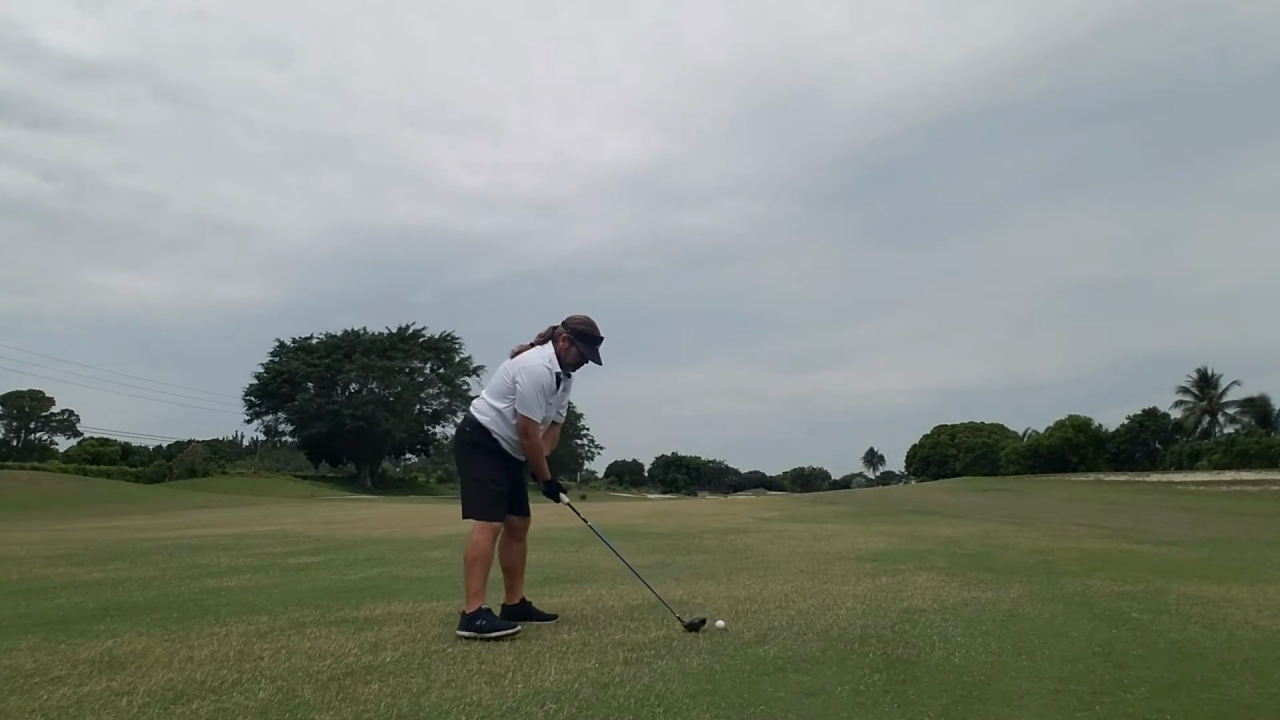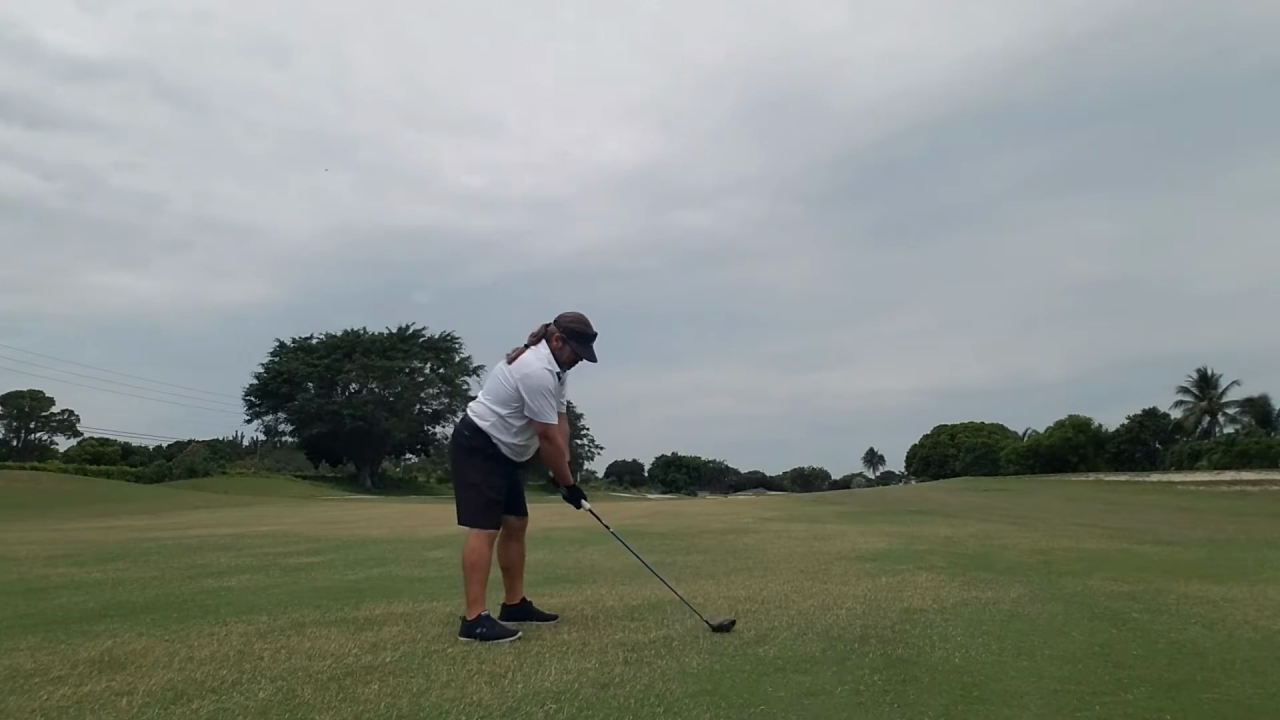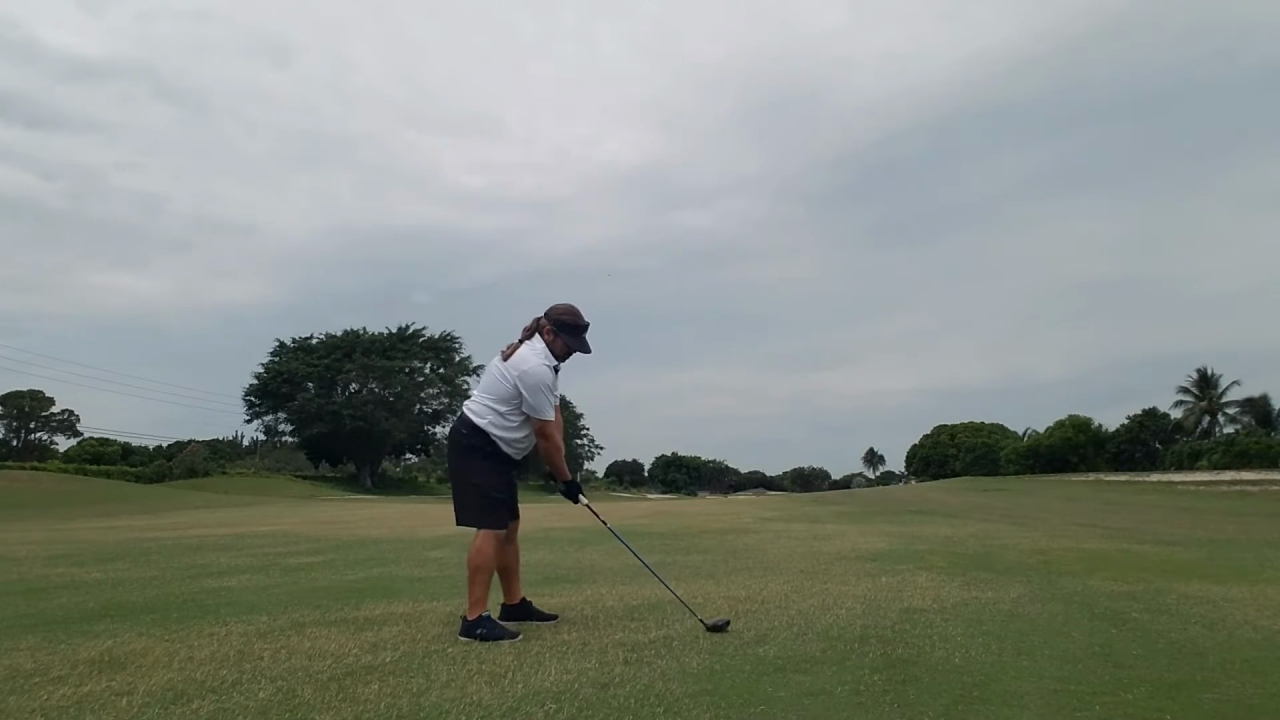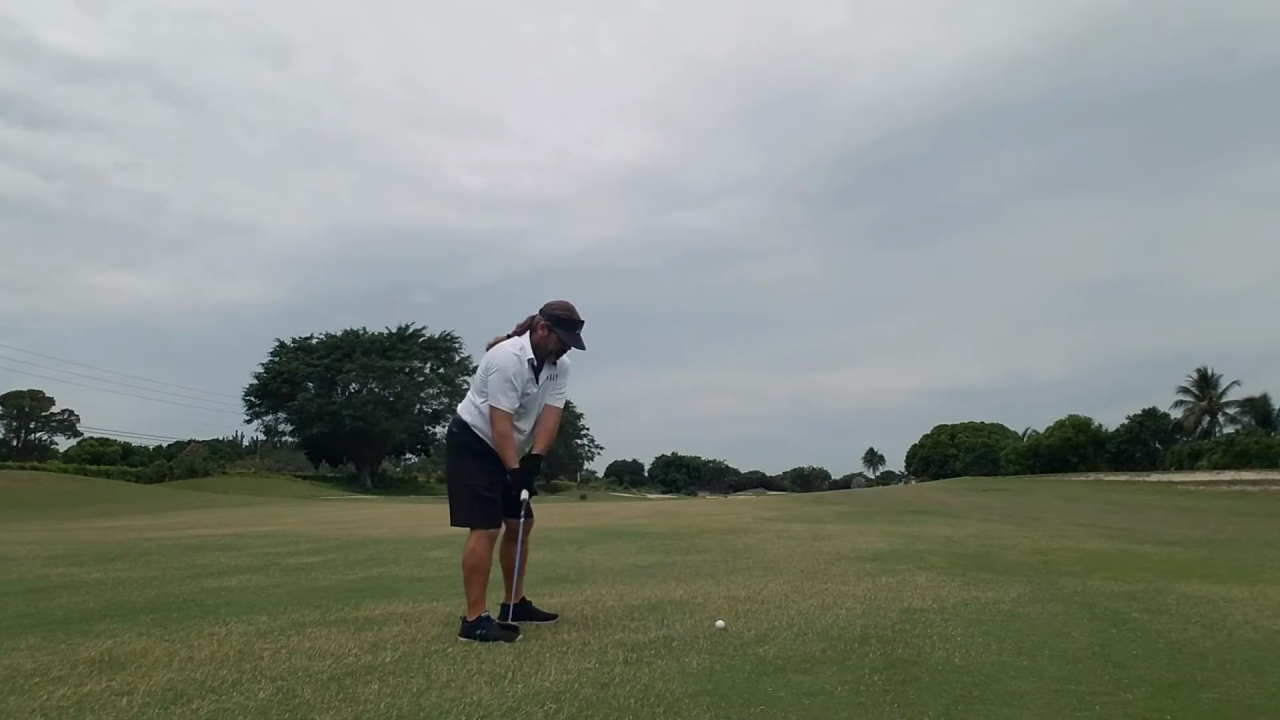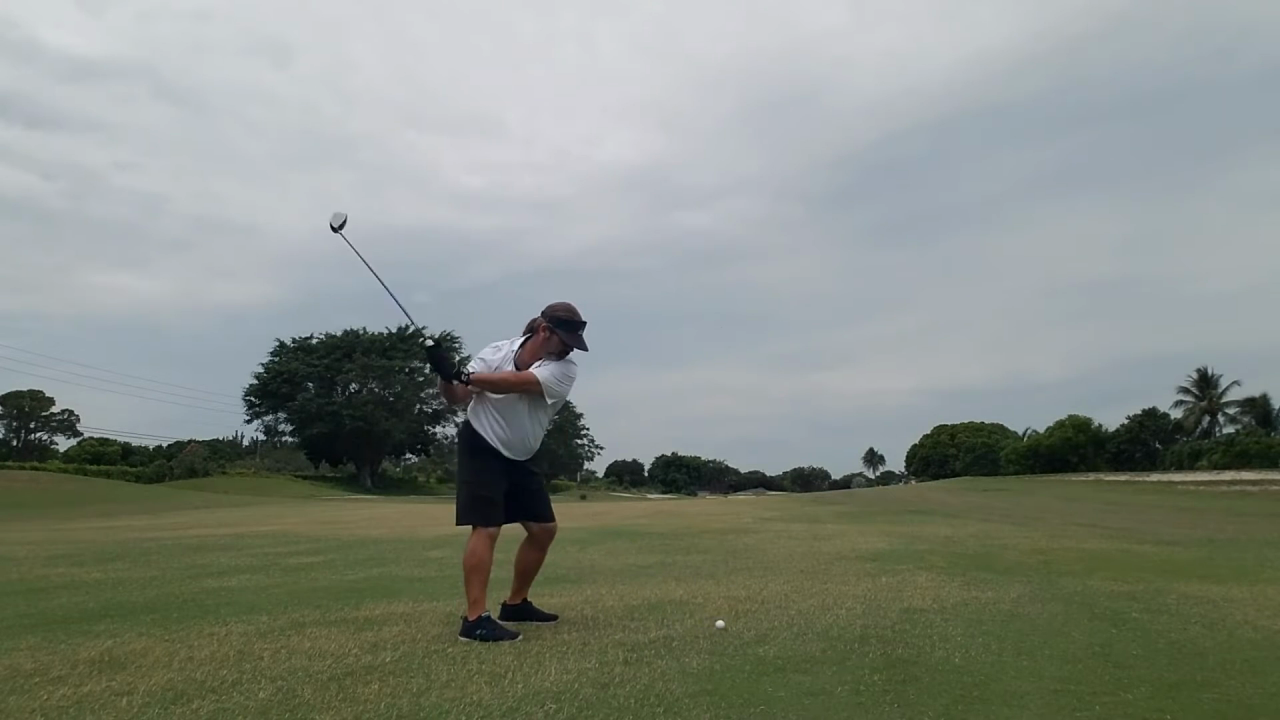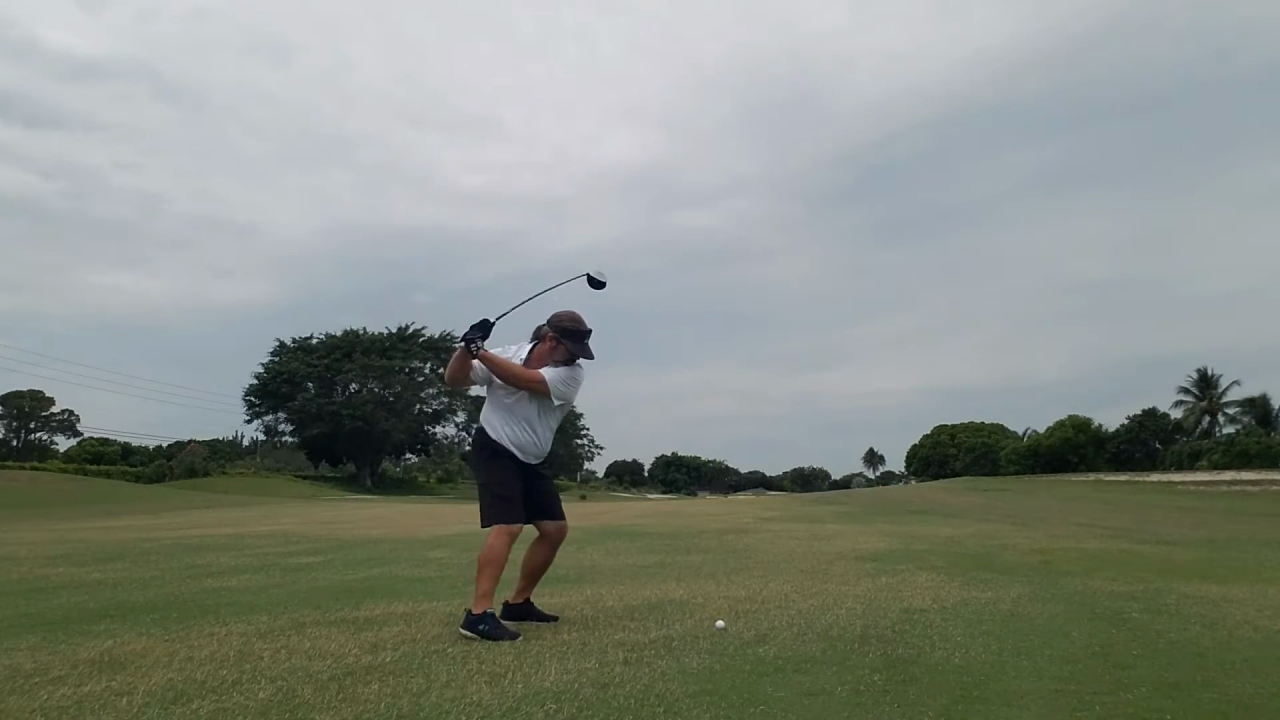
dt=0.3s
person 1, frame 1
left shoulder: (564, 374)
right shoulder: (536, 367)
left elbow: (552, 426)
right elbow: (528, 433)
left wrist: (541, 469)
right wrist: (545, 478)
left hip: (506, 451)
right hip: (480, 444)
left knee: (517, 524)
right knee: (488, 523)
left ankle: (514, 603)
right ankle: (474, 613)
person 1, frame 2
left shoulder: (555, 368)
right shoulder: (536, 370)
left elbow: (559, 424)
right elbow: (547, 436)
left wrist: (563, 467)
right wrist: (568, 483)
left hip: (502, 452)
right hip: (476, 447)
left knee: (516, 524)
right knee: (484, 529)
left ankle: (514, 603)
right ankle: (474, 619)
person 1, frame 3
left shoulder: (546, 359)
right shoulder: (534, 367)
left elbow: (554, 415)
right elbow: (543, 433)
left wrist: (560, 466)
right wrist: (565, 477)
left hip: (496, 450)
right hip: (476, 447)
left knee: (508, 528)
right knee: (491, 529)
left ankle: (514, 604)
right ankle: (475, 619)
person 1, frame 4
left shoulder: (559, 366)
right shoulder: (509, 358)
left elbow: (550, 415)
right elbow: (500, 421)
left wrist: (535, 458)
right wrist: (514, 468)
left hip: (507, 454)
right hip: (472, 446)
left knee: (519, 525)
right knee: (485, 529)
left ankle: (515, 603)
right ankle: (474, 619)
person 1, frame 5
left shoulder: (564, 370)
right shoulder: (498, 352)
left elbow: (517, 382)
right elbow: (455, 397)
left wrist: (467, 376)
right wrist: (448, 375)
left hip: (521, 459)
right hip: (480, 449)
left knee: (544, 529)
right knee: (486, 529)
left ankle: (515, 604)
right ankle: (475, 619)
person 1, frame 6
left shoulder: (572, 374)
right shoulder: (509, 354)
left elbow: (524, 380)
right elbow: (454, 379)
left wrist: (481, 353)
right wrist: (467, 348)
left hip: (530, 462)
right hip: (494, 454)
left knee: (555, 529)
right knee: (506, 527)
left ankle: (518, 603)
right ankle: (479, 614)
